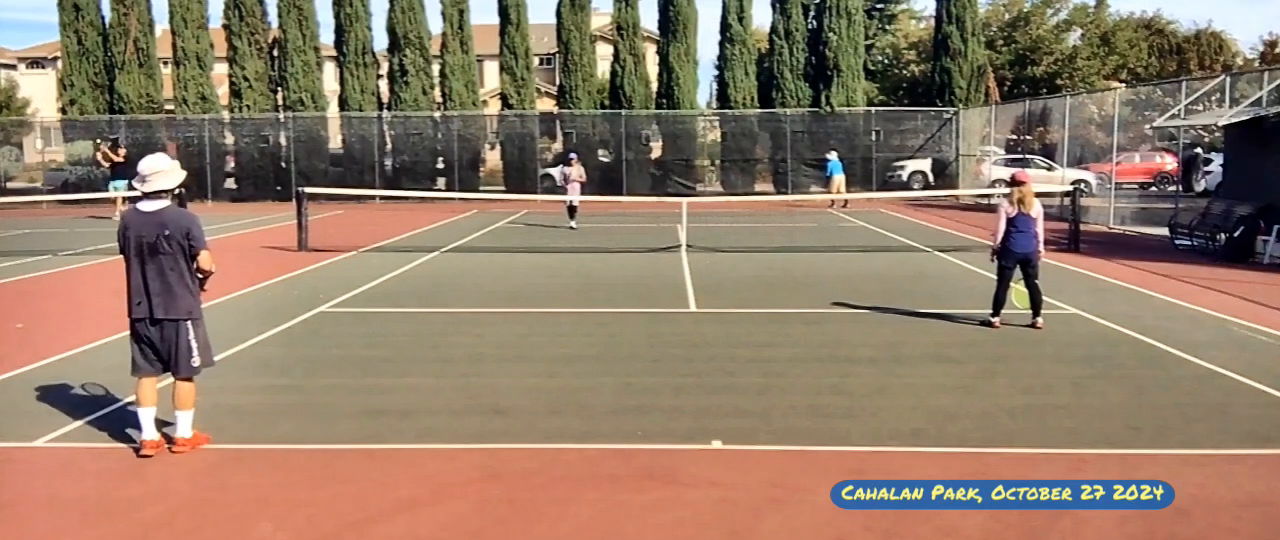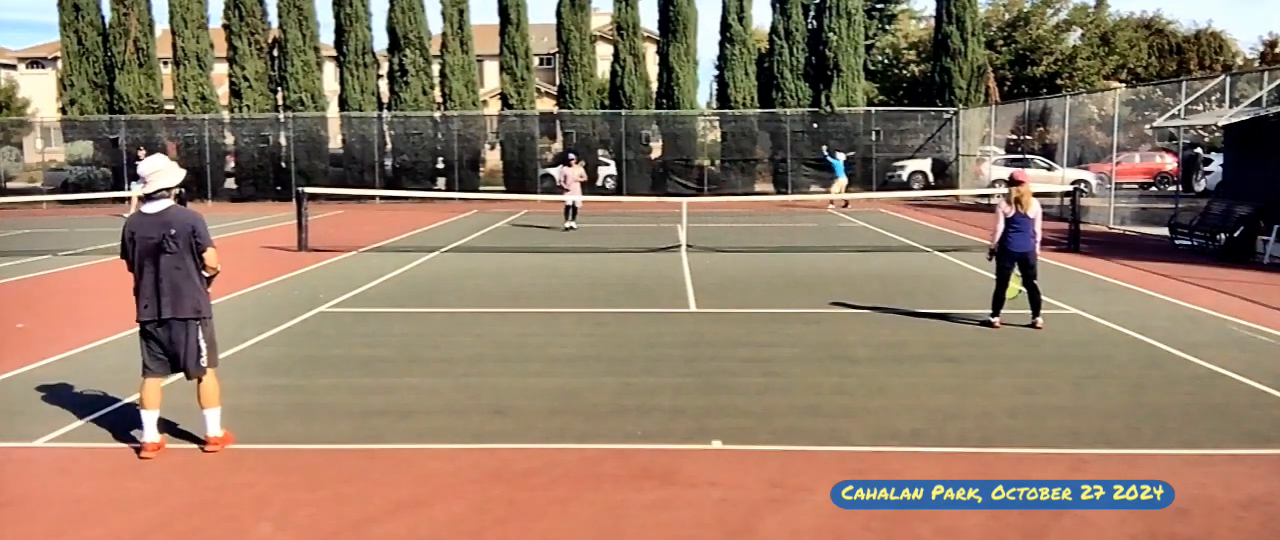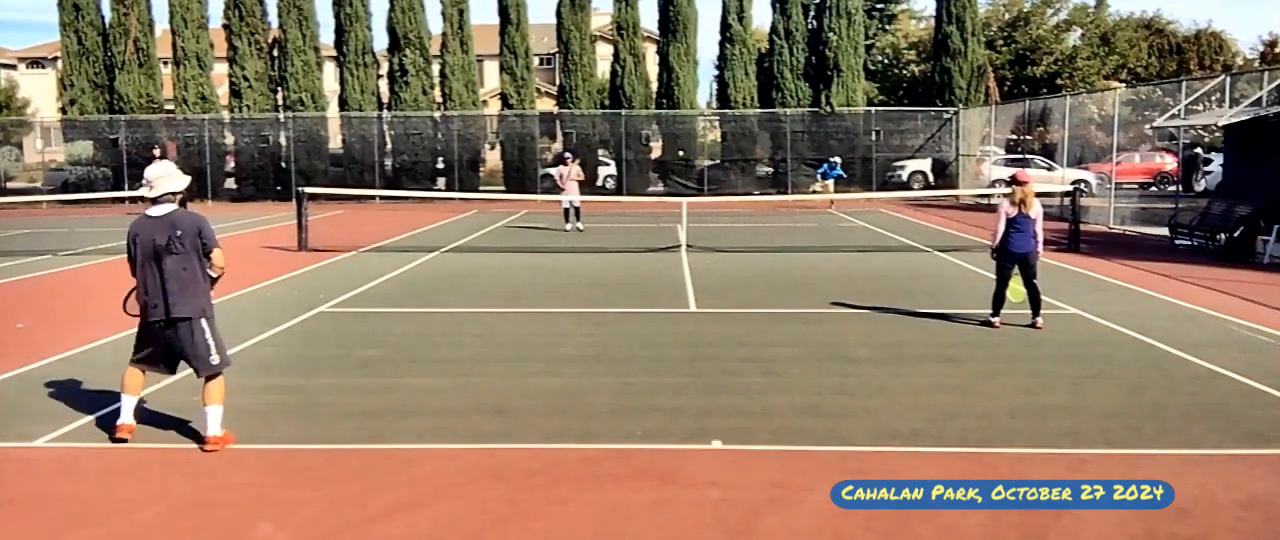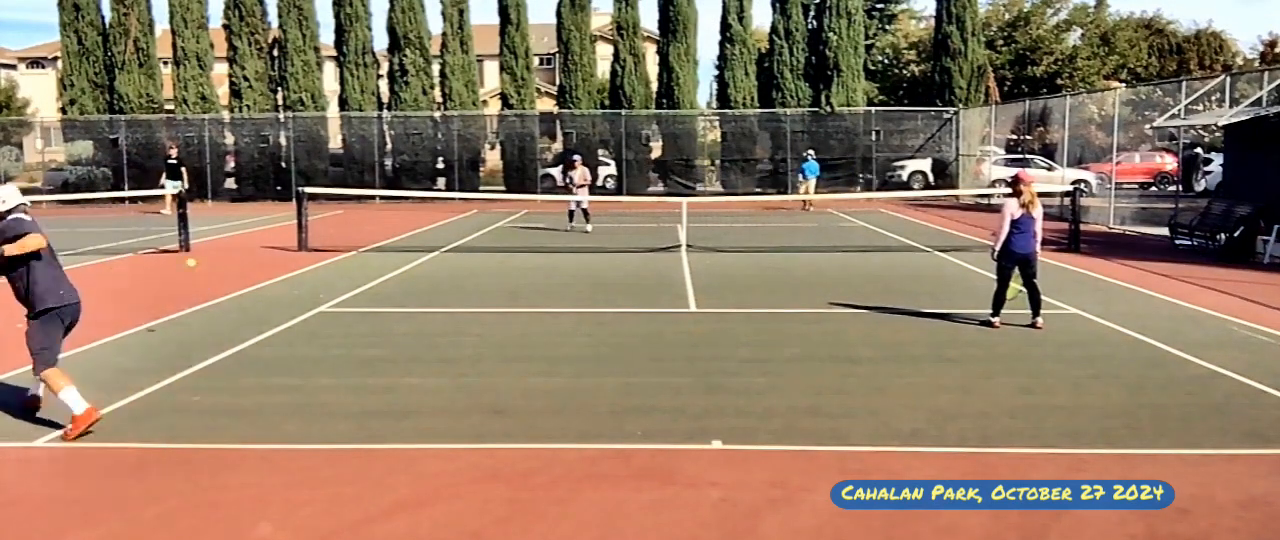
dt=0.7s
person 1, frame 1
left shoulder: (128, 220)
right shoulder: (185, 219)
left elbow: (131, 258)
right elbow: (205, 265)
right wrist: (197, 279)
left hip: (142, 309)
right hip: (179, 307)
left knee: (146, 374)
right knee: (184, 374)
left ankle: (148, 437)
right ankle: (183, 435)
person 1, frame 2
left shoulder: (132, 223)
right shoulder: (190, 218)
left elbow: (131, 265)
right elbow: (211, 263)
right wrist: (202, 279)
left hip: (150, 310)
right hip: (189, 308)
left knee: (152, 375)
right knee: (205, 372)
left ankle: (150, 439)
right ankle: (214, 434)
person 1, frame 3
left shoulder: (137, 227)
right shoulder: (194, 221)
left elbow: (135, 270)
right elbow: (218, 264)
right wrist: (204, 283)
left hip: (153, 311)
right hip: (192, 310)
left knee: (138, 364)
right knee: (211, 372)
left ankle: (124, 422)
right ankle: (214, 433)
person 1, frame 4
right shoulder: (27, 224)
left elbow: (39, 241)
left hip: (48, 305)
right hip: (69, 300)
left knee: (45, 366)
right knee: (43, 353)
left ankle: (82, 411)
right ankle: (35, 396)
person 2, frame 1
left shoulder: (1006, 204)
right shoulder: (1036, 204)
left elbow: (1000, 229)
right elbow: (1039, 229)
left wrist: (995, 247)
right wrist: (1040, 247)
left hip: (1010, 249)
right hip: (1030, 249)
left knee: (1003, 284)
right knee: (1033, 285)
left ankle: (995, 318)
right ankle: (1037, 318)
person 2, frame 2
left shoulder: (1004, 204)
right shoulder: (1034, 204)
left elbow: (998, 229)
right elbow: (1037, 230)
left wrist: (992, 247)
right wrist: (1036, 248)
left hip: (1007, 249)
right hip: (1028, 250)
left knee: (1001, 285)
right knee: (1032, 285)
left ankle: (995, 318)
right ankle: (1037, 319)
person 2, frame 3
left shoulder: (1006, 204)
right shoulder: (1036, 204)
left elbow: (1000, 229)
right elbow: (1038, 229)
left wrist: (994, 246)
right wrist: (1039, 247)
left hip: (1008, 249)
right hip: (1028, 250)
left knee: (1002, 284)
right knee: (1031, 284)
left ankle: (995, 318)
right ankle: (1037, 318)
person 2, frame 4
left shoulder: (1010, 203)
right shoulder: (1037, 205)
left elbow: (1004, 229)
right elbow: (1038, 230)
left wrist: (996, 248)
right wrist: (1037, 248)
left hip: (1010, 250)
right hip: (1029, 251)
left knee: (1002, 284)
right knee: (1031, 284)
left ankle: (995, 318)
right ankle: (1037, 318)
